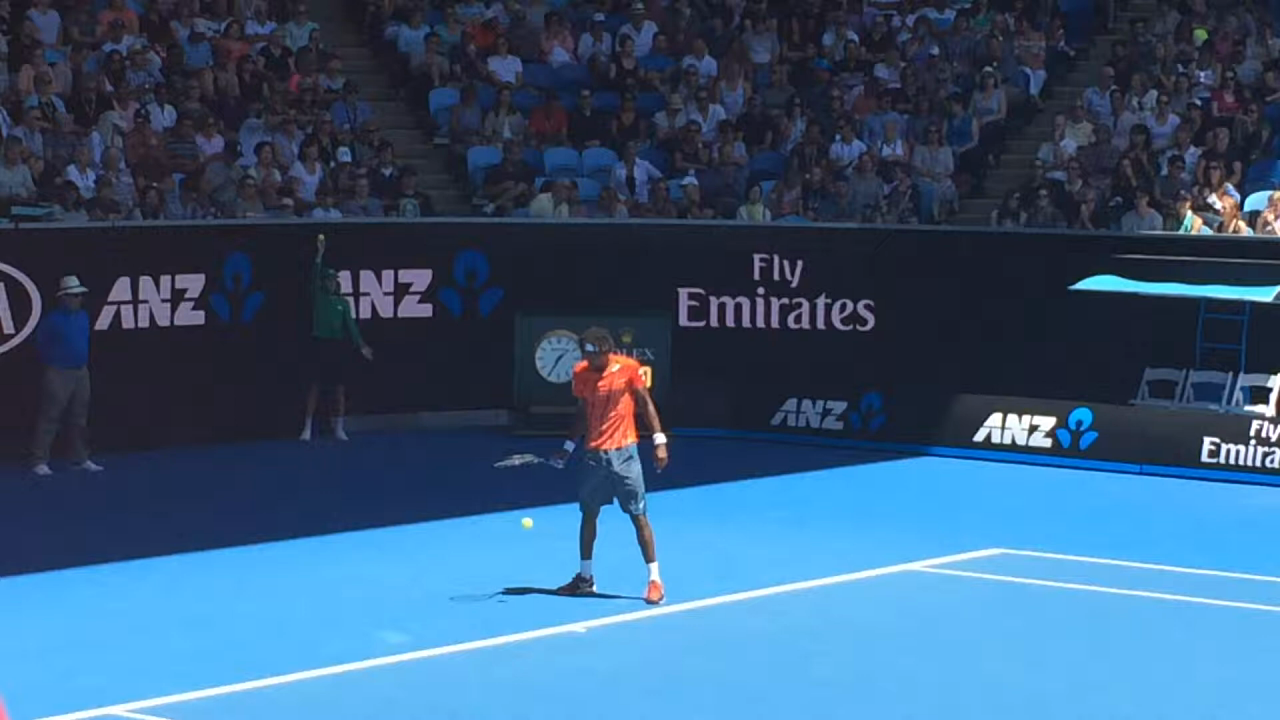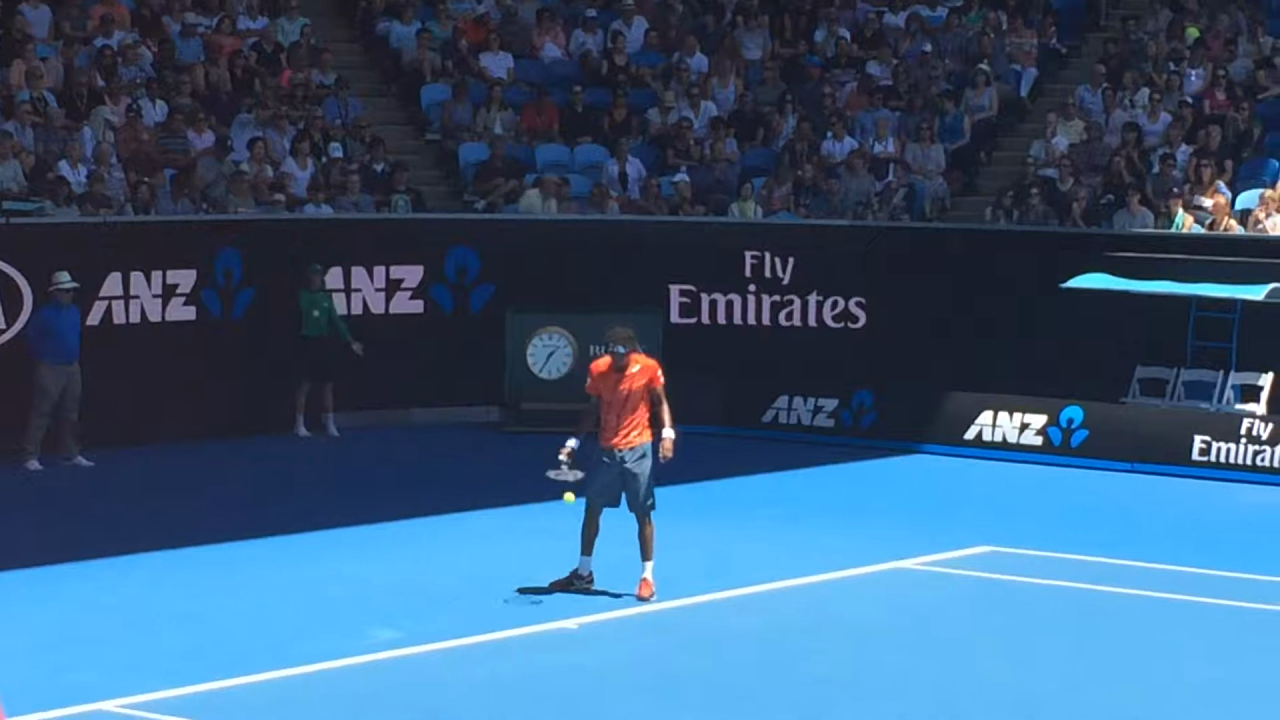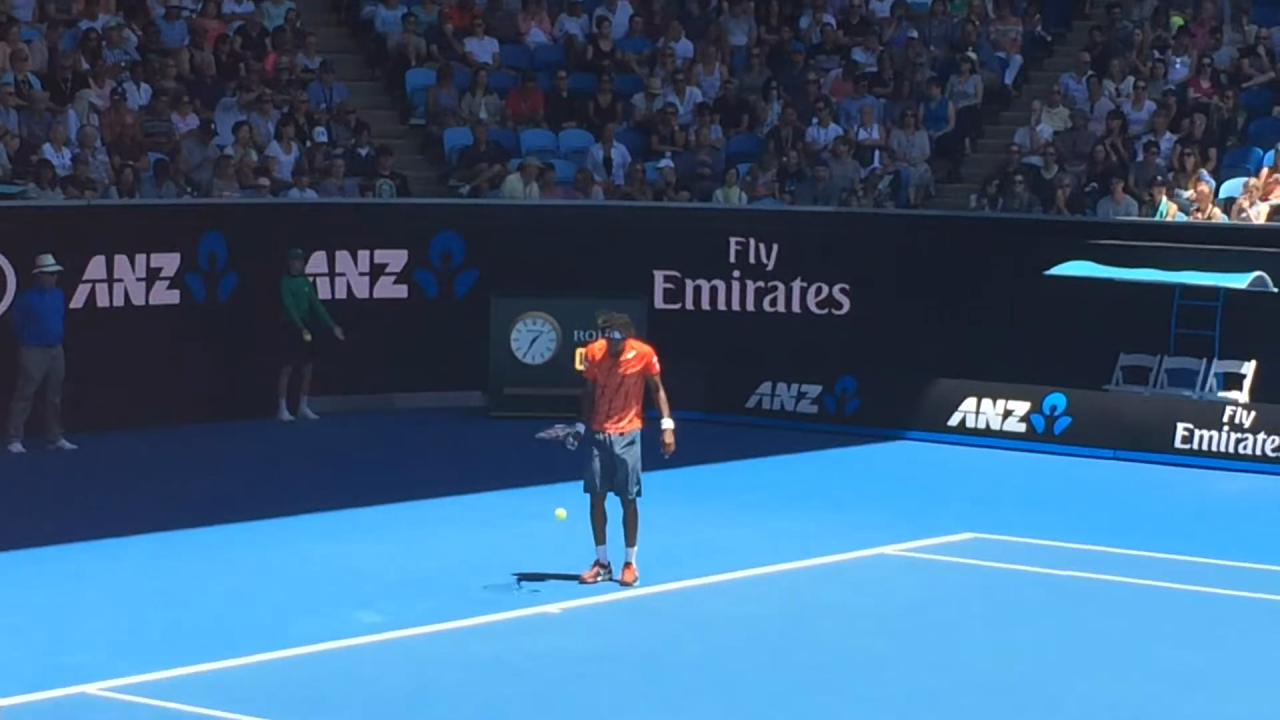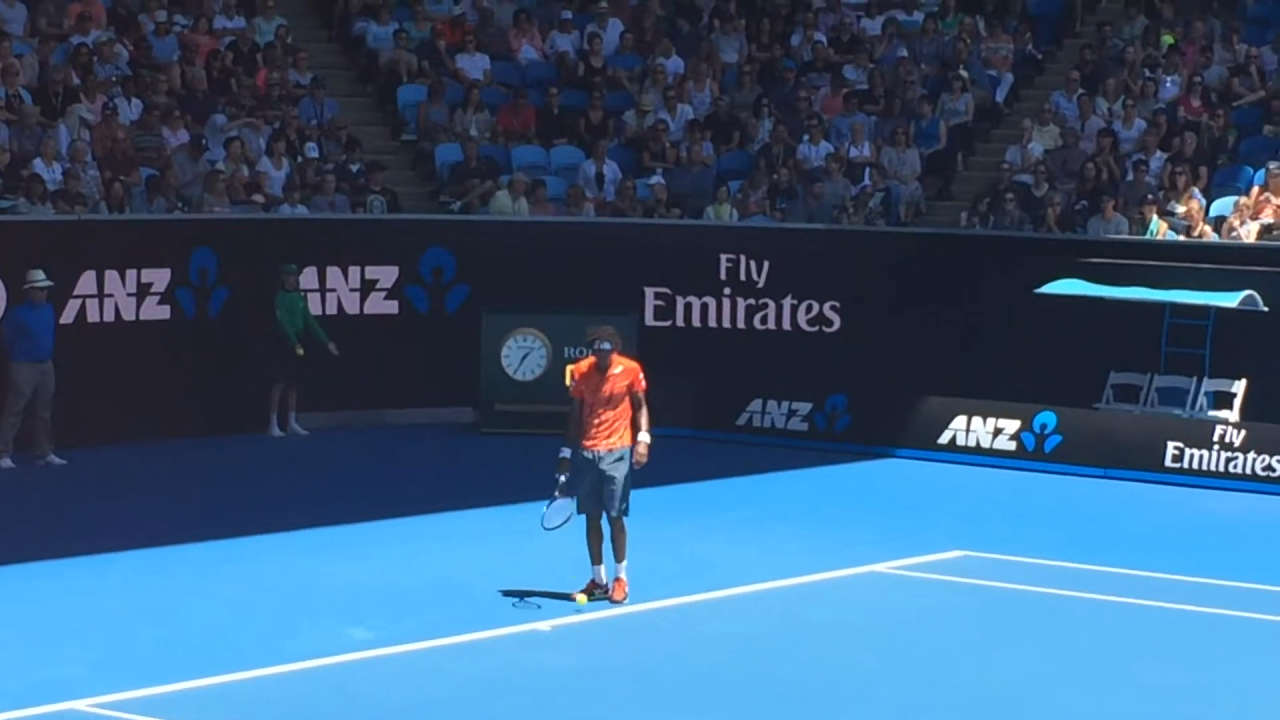
dt=0.3s
person 1, frame 1
left shoulder: (629, 368)
right shoulder: (580, 373)
left elbow: (646, 404)
left wrist: (659, 440)
right wrist: (569, 446)
left hip: (624, 451)
right hip: (595, 453)
left knee: (638, 515)
right knee: (588, 513)
left ankle: (654, 580)
right ankle: (585, 577)
person 1, frame 2
left shoulder: (649, 368)
right shoulder: (597, 369)
left elbow: (661, 402)
right elbow: (593, 410)
left wrist: (668, 434)
right wrist: (574, 443)
left hip: (638, 450)
right hip: (608, 450)
left knee: (643, 514)
right knee: (592, 509)
left ankle: (647, 577)
right ankle: (583, 573)
person 1, frame 3
left shoulder: (645, 354)
right shoulder: (593, 352)
left elbow: (657, 390)
right elbow: (590, 392)
left wrist: (667, 425)
right wrist: (580, 426)
left hip: (627, 435)
right hip: (599, 434)
left knee: (628, 499)
right knee: (596, 497)
left ankle: (630, 562)
right ankle: (603, 561)
person 1, frame 4
left shoulder: (631, 370)
right shoulder: (579, 371)
left elbow: (640, 406)
right elbow: (576, 413)
left wrist: (643, 438)
right wrist: (566, 453)
left hip: (617, 452)
right hip: (586, 452)
left knee: (615, 516)
right knee: (591, 516)
left ankle: (620, 578)
right ankle: (598, 581)
person 2, frame 1
left shoulder: (84, 317)
right shoulder: (52, 319)
right elbow: (42, 344)
right wrist: (52, 362)
left hip: (81, 373)
right hip: (58, 374)
left knee: (79, 419)
right knee: (50, 418)
left ankle: (81, 459)
right ankle: (40, 461)
person 2, frame 2
left shoulder: (75, 312)
right shoulder: (44, 314)
right elbow: (33, 339)
right wrist: (44, 358)
left hip: (73, 368)
right hip: (50, 369)
left knee: (70, 414)
right knee: (41, 413)
left ankle: (72, 454)
right ankle: (31, 457)
person 2, frame 3
left shoulder: (59, 295)
right shoulder: (27, 297)
right elbow: (17, 322)
right wrist: (28, 340)
left hip: (56, 351)
right hip: (33, 352)
left knee: (54, 397)
right knee: (24, 396)
left ankle: (55, 438)
right ankle: (14, 440)
person 2, frame 4
left shoulder: (49, 310)
right shoulder: (18, 312)
right wrist: (18, 355)
left hip: (46, 366)
right hip: (23, 367)
left knee: (44, 412)
left ankle: (44, 453)
person 3, frame 1
left shoulder: (343, 303)
right shoulder: (319, 297)
left elbow: (350, 325)
right elbow: (315, 279)
left wrist: (361, 345)
right wrist: (319, 254)
left hip: (339, 347)
right hip: (320, 346)
left knee: (339, 389)
right knee: (314, 388)
left ankle: (339, 429)
right ankle: (307, 428)
person 3, frame 2
left shoulder: (327, 298)
right shoulder: (304, 296)
left elbow: (337, 321)
right elbow: (303, 307)
left wrist: (351, 341)
right wrist: (311, 313)
left hip: (326, 343)
right hip: (309, 343)
left knee: (327, 385)
right knee: (305, 384)
left ankle: (330, 424)
right ankle: (300, 425)
person 3, frame 3
left shoulder: (306, 282)
right shoulder: (285, 283)
left elbow: (316, 306)
right elbow: (290, 308)
left wrist: (332, 326)
right wrist: (301, 328)
left hip: (306, 328)
right hip: (291, 329)
left knee: (307, 368)
right knee: (287, 369)
left ankle: (303, 407)
right ankle: (282, 409)
person 3, frame 4
left shoulder: (300, 297)
right shoulder: (280, 298)
left elbow: (310, 321)
right elbow: (284, 323)
left wrist: (326, 341)
right wrist: (294, 343)
left hip: (299, 344)
right hip: (285, 345)
left knee: (293, 384)
right knee: (279, 384)
left ankle: (292, 423)
right ankle: (273, 425)
